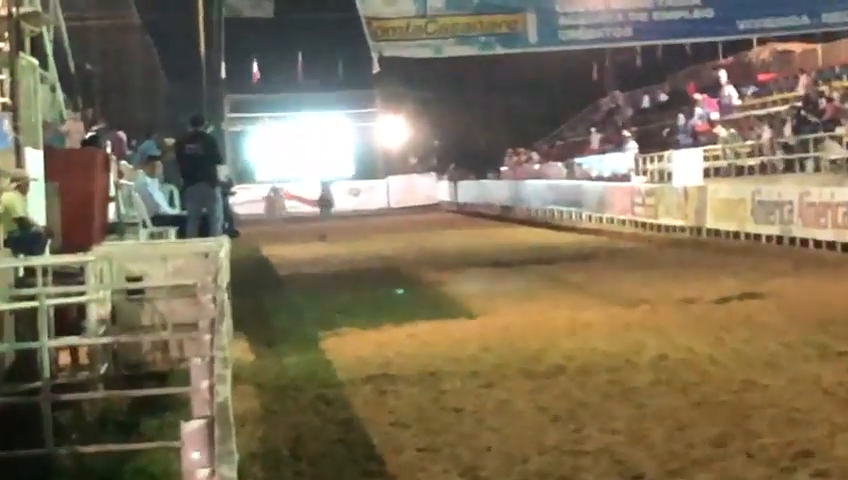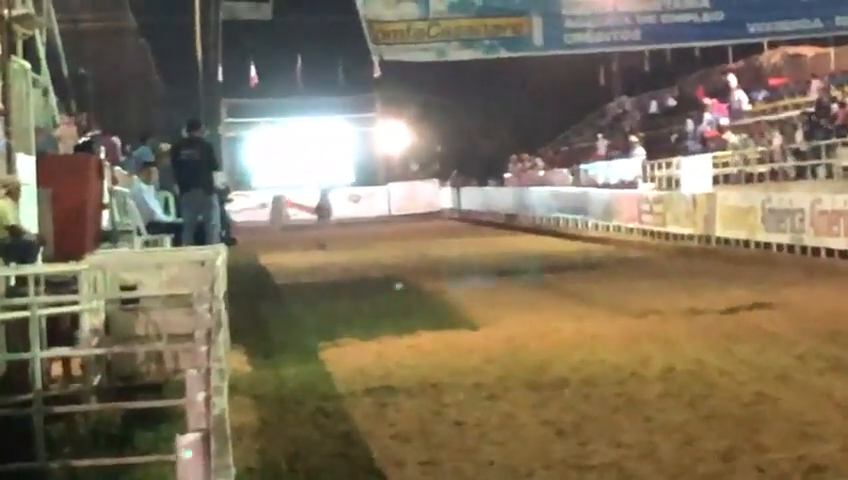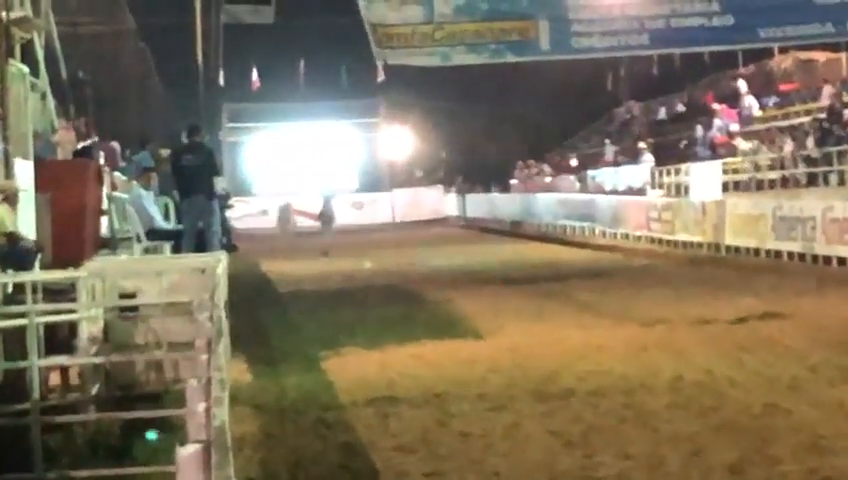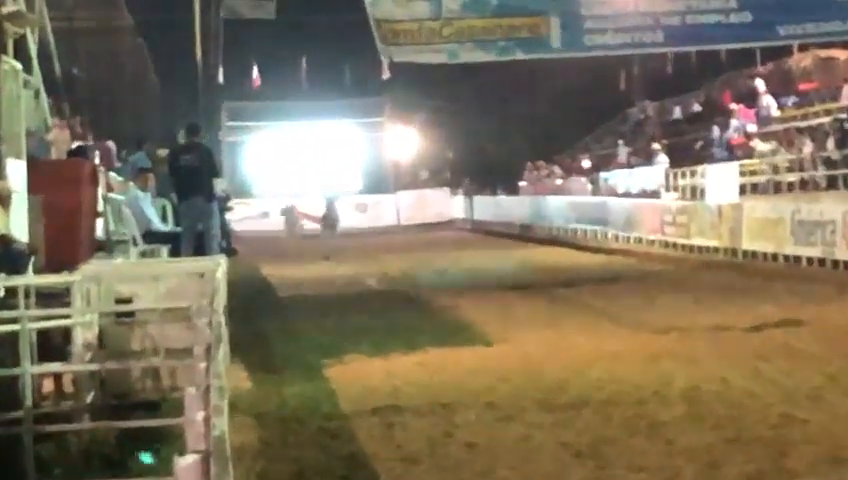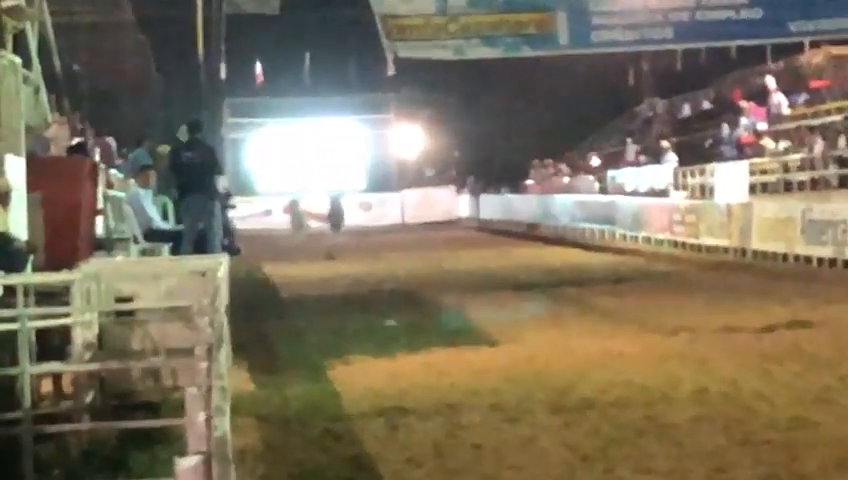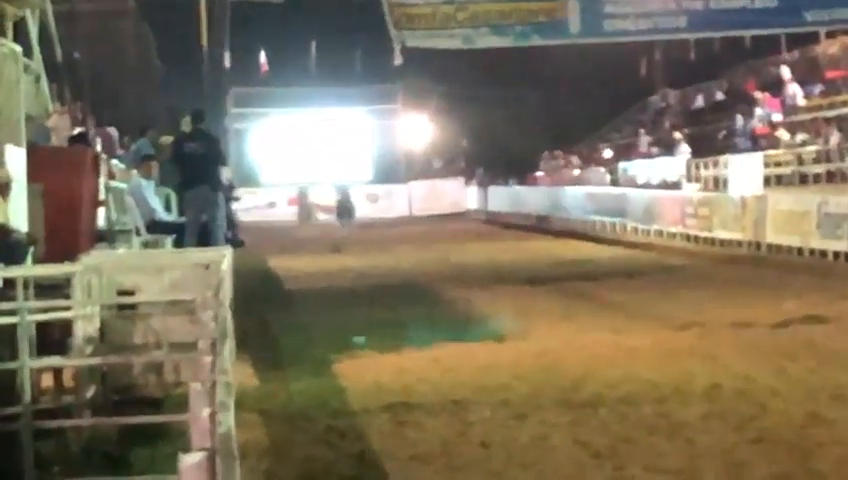
dt=0.2s
person 1, frame 1
left shoulder: (181, 142)
right shoulder: (209, 139)
left elbow: (179, 162)
right elbow: (218, 160)
left hip: (190, 184)
right hip: (209, 182)
left knee: (192, 218)
right knee: (215, 217)
person 1, frame 2
left shoulder: (177, 147)
right shoulder: (205, 145)
left elbow: (174, 169)
right elbow: (215, 167)
left hip: (186, 191)
right hip: (205, 189)
left knee: (188, 226)
right knee: (212, 225)
person 1, frame 3
left shoulder: (177, 153)
right shoulder: (206, 150)
left elbow: (175, 174)
right elbow: (215, 173)
left hip: (186, 197)
right hip: (206, 195)
left knee: (188, 232)
right knee: (212, 232)
person 1, frame 4
left shoulder: (175, 153)
right shoulder: (205, 151)
left elbow: (172, 175)
right elbow: (215, 174)
left hip: (185, 199)
right hip: (205, 197)
left knee: (187, 235)
right knee: (212, 235)
person 1, frame 5
left shoulder: (177, 151)
right shoulder: (207, 149)
left elbow: (174, 172)
right elbow: (217, 172)
left hip: (186, 196)
right hip: (207, 196)
left knee: (188, 235)
right knee: (213, 234)
person 1, frame 6
left shoulder: (180, 141)
right shoulder: (211, 139)
left elbow: (176, 163)
right elbow: (221, 162)
left hip: (189, 188)
right hip: (211, 187)
left knee: (191, 227)
right knee: (217, 226)
